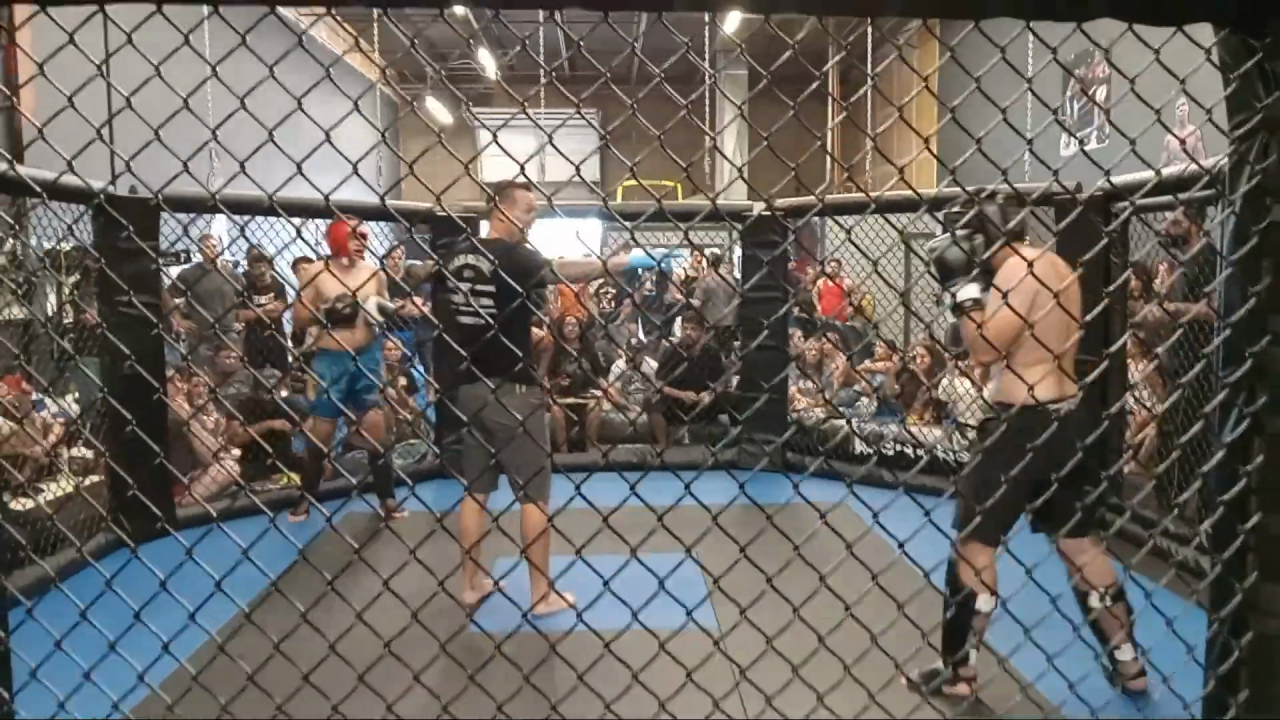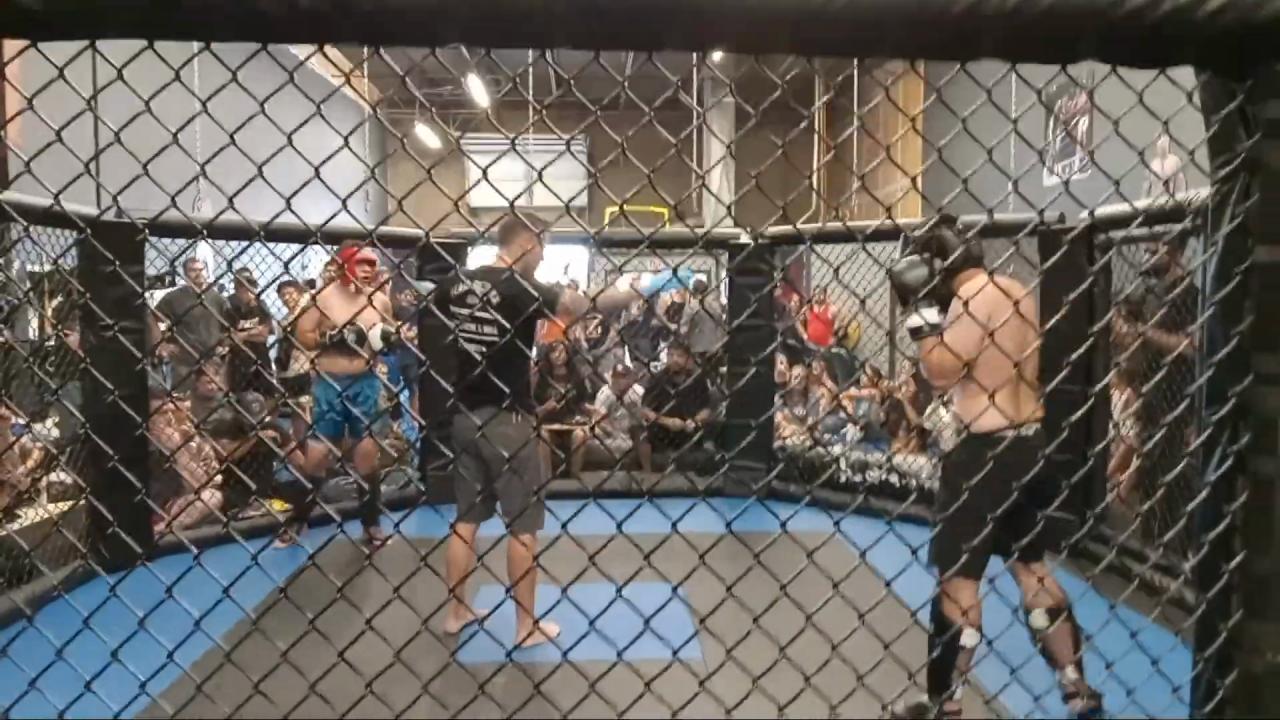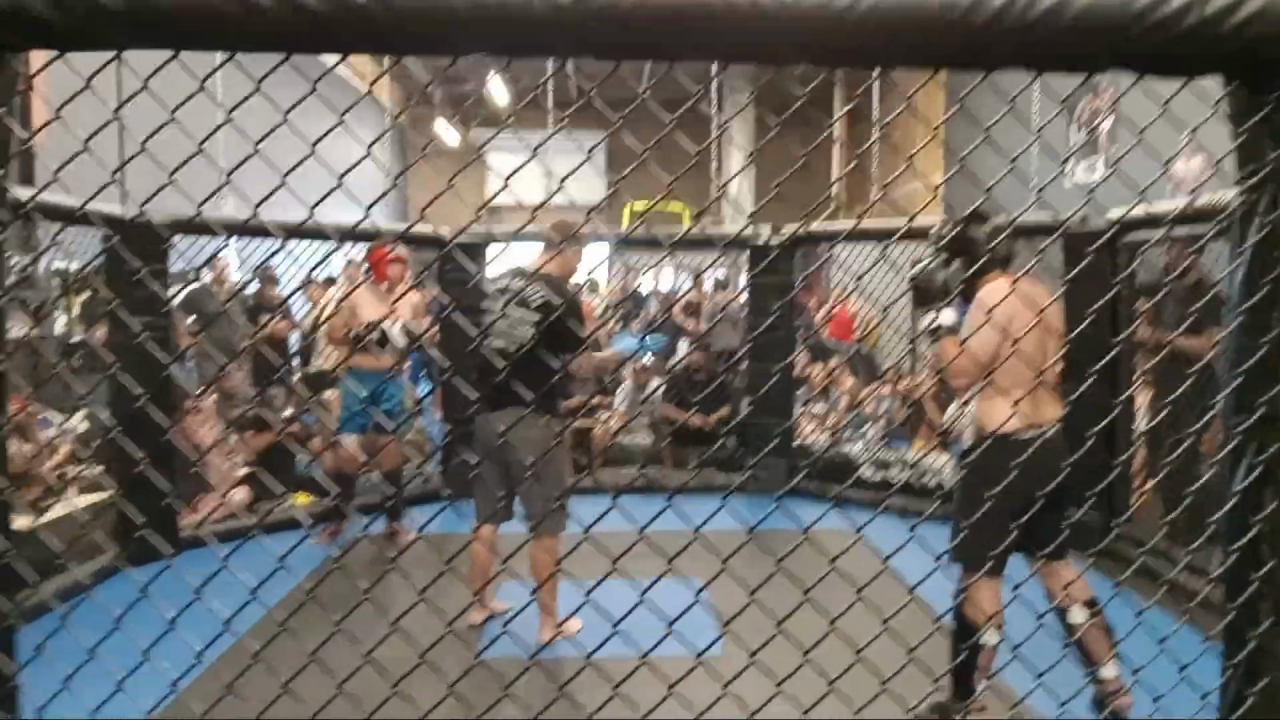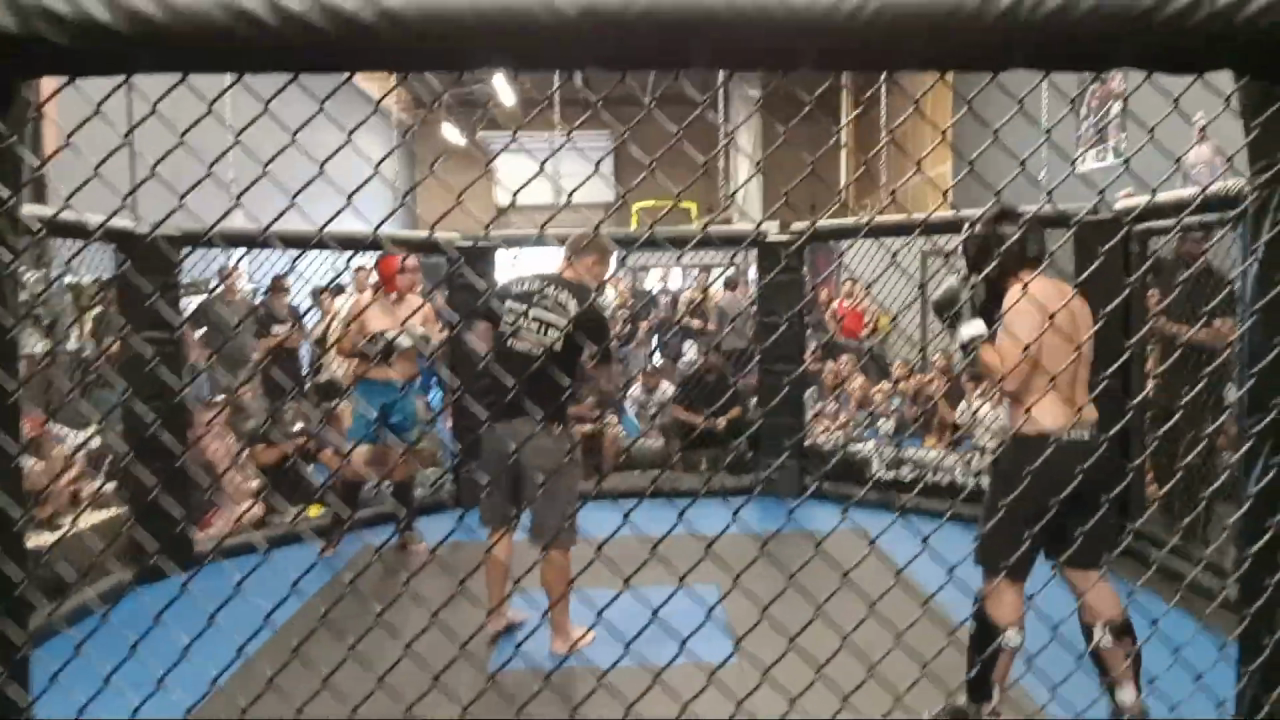
dt=0.2s
person 1, frame 1
left shoulder: (1018, 269)
right shoulder: (1057, 267)
left elbow: (987, 348)
left wrist: (963, 285)
right wrist: (975, 284)
left hip: (1023, 423)
right hip: (1065, 420)
left knee: (974, 543)
right knee: (1078, 541)
left ankle: (957, 672)
right ankle: (1128, 664)
person 1, frame 2
left shoulder: (975, 297)
right shoulder: (1018, 292)
left elbow: (941, 374)
left wrist: (921, 311)
right wrist: (932, 309)
left hip: (988, 450)
right hip: (1027, 442)
left knee: (958, 576)
right knee: (1031, 565)
person 1, frame 3
left shoulder: (993, 295)
right shoulder: (1042, 294)
left elbow: (961, 374)
left wrist: (943, 312)
right wrist: (956, 312)
left hip: (1006, 451)
right hip: (1049, 444)
left knee: (980, 574)
right knee: (1057, 563)
person 1, frame 4
left shoulder: (1024, 295)
right shoulder: (1071, 295)
left elbow: (1009, 379)
left wrist: (967, 326)
right wrist: (990, 321)
left hip: (1041, 452)
right hip: (1087, 448)
left knee: (1003, 579)
right knee: (1088, 574)
person 2, frame 1
left shoulder: (453, 257)
right shoulder: (513, 258)
left elbow: (434, 290)
right elbow: (567, 270)
right wrist: (633, 259)
left hip: (469, 387)
right hip: (511, 389)
left knee: (475, 489)
right knee: (533, 492)
left ankle: (472, 583)
right ankle: (542, 593)
person 2, frame 2
left shoulder: (457, 283)
right shoulder: (520, 288)
right elbow: (581, 305)
right wrist: (641, 288)
left hip: (466, 414)
right hip: (507, 418)
left knee: (466, 518)
right knee: (523, 524)
left ankle: (456, 611)
right ankle: (527, 625)
person 2, frame 3
left shoulder: (498, 284)
right shoulder: (563, 299)
right elbow: (580, 368)
right wrist: (619, 352)
left hip: (490, 412)
right hip: (534, 418)
left knee: (488, 516)
right knee: (546, 524)
left ankle: (479, 605)
right ankle: (549, 621)
person 2, frame 4
left shoulder: (512, 289)
right shoulder: (589, 310)
left elbow: (477, 342)
left hip: (496, 422)
right hip: (544, 429)
left knee: (499, 522)
right knee: (555, 537)
left ankle: (497, 612)
right ankle: (562, 633)
person 3, frame 1
left shoulder: (1207, 258)
right shoulder: (1178, 263)
left elbow: (1215, 308)
left wrist: (1170, 310)
right wrist: (1157, 314)
left hip: (1197, 363)
right hip: (1178, 362)
left knee: (1181, 436)
right knee: (1189, 437)
left ankle: (1186, 509)
right ankle: (1192, 506)
person 3, frame 2
left shoulder: (1186, 293)
right shoulder: (1149, 291)
left elbow: (1191, 345)
right elbow: (1125, 327)
left wrist: (1142, 333)
left hip: (1173, 396)
right hip: (1152, 392)
left knee: (1153, 469)
right knee: (1171, 470)
left ankle: (1158, 542)
right ankle: (1179, 537)
person 3, frame 3
left shoulder: (1207, 296)
right shoulder: (1164, 290)
left elbow: (1211, 347)
left wrist: (1162, 338)
left hip: (1192, 396)
right hip: (1166, 392)
left knee: (1174, 470)
right knee: (1160, 467)
left ankle: (1182, 541)
right ankle: (1206, 517)
person 3, frame 4
left shoulder: (1217, 284)
right shoulder: (1165, 273)
left elbow: (1224, 338)
left wrist: (1175, 329)
left hip: (1201, 388)
right hip: (1166, 382)
left knee: (1192, 466)
right knee: (1160, 458)
left ankle: (1192, 539)
right ankle: (1176, 531)
person 4, frame 1
left shoulder: (375, 272)
right shoulder: (316, 273)
left elbow: (383, 308)
right elbow: (299, 316)
left wrist: (386, 311)
right wrist: (328, 312)
left hip: (367, 356)
right hip: (330, 359)
left knee: (375, 425)
right knee: (321, 430)
left ankle: (386, 496)
right ankle: (307, 495)
person 4, frame 2
left shoulder: (381, 300)
right shoulder: (323, 297)
left elbow: (389, 338)
right elbow: (302, 337)
left wrist: (388, 339)
right wrist: (331, 338)
left hip: (366, 383)
right hip: (329, 383)
left knee: (367, 453)
right knee: (316, 455)
left ankle: (371, 524)
right ankle: (297, 520)
person 4, frame 3
left shoulder: (412, 299)
right shoulder: (355, 295)
right elbow: (332, 334)
left wrist: (414, 339)
right wrist: (358, 337)
left hip: (393, 380)
right hip: (357, 379)
left knee: (391, 450)
right knee: (348, 450)
left ankle: (394, 518)
right ankle: (338, 516)
person 4, frame 4
left shoulder: (421, 307)
right shoulder: (363, 306)
left elbow: (434, 347)
right elbow: (342, 346)
left wrist: (424, 342)
right wrist: (366, 348)
left hip: (405, 392)
right hip: (368, 390)
left knee: (404, 462)
right knee: (357, 460)
left ankle: (406, 529)
